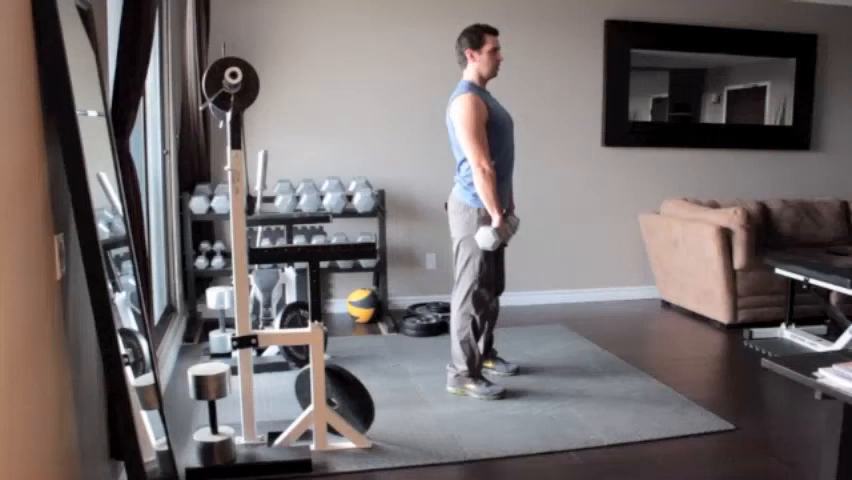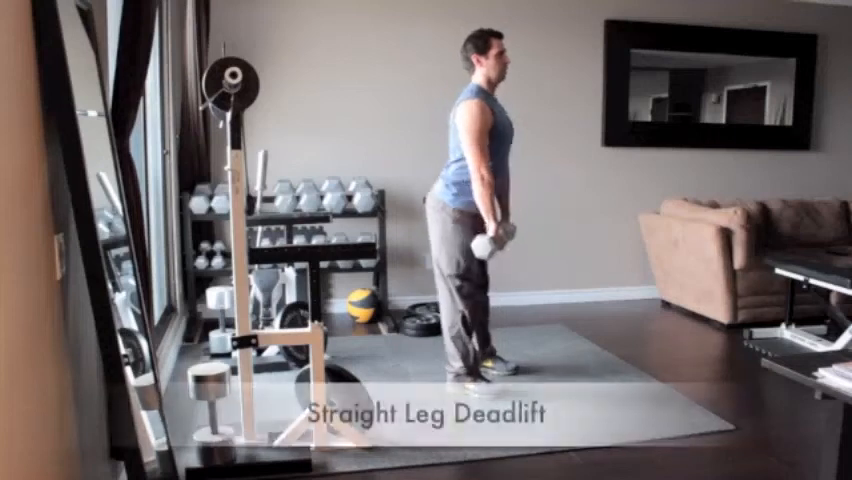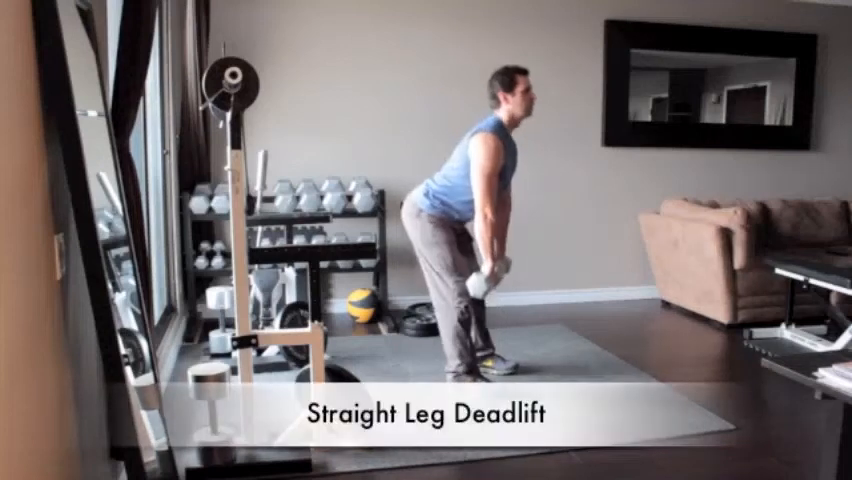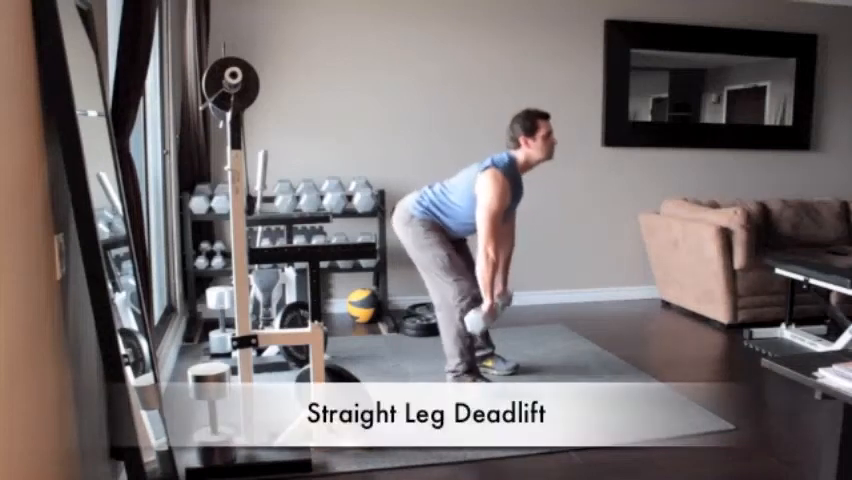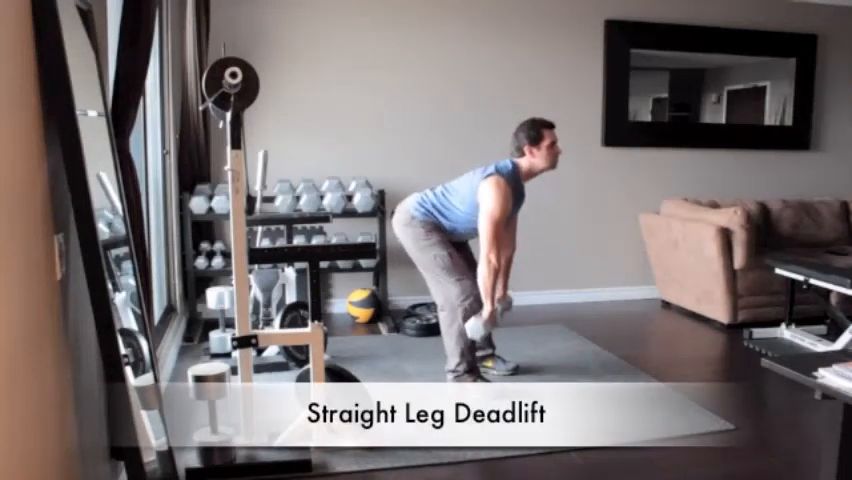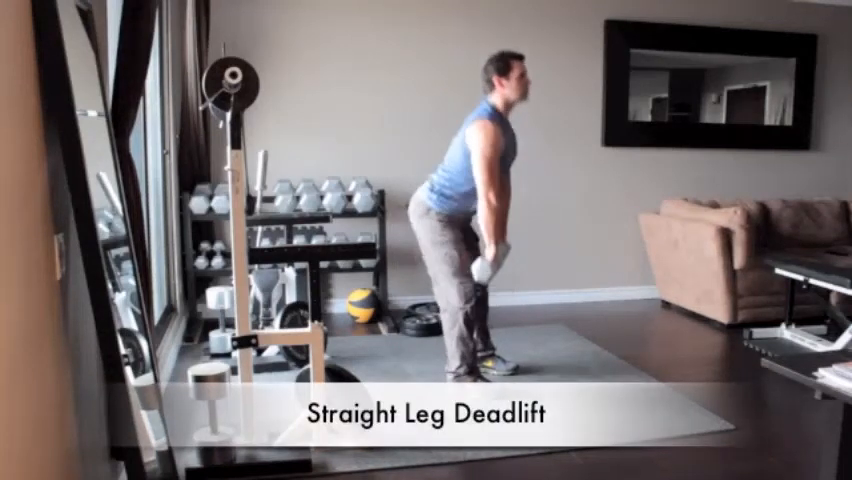
dt=0.4s
person 1, frame 1
left shoulder: (483, 97)
right shoulder: (467, 100)
right elbow: (480, 165)
left wrist: (507, 207)
right wrist: (495, 215)
left hip: (488, 207)
right hip: (475, 210)
left knee: (490, 289)
right knee: (471, 292)
left ankle: (483, 355)
right ankle: (462, 375)
person 1, frame 2
left shoulder: (490, 103)
right shoulder: (473, 105)
left elbow: (499, 167)
right elbow: (479, 173)
left wrist: (505, 216)
right wrist: (492, 223)
left hip: (469, 210)
right hip: (452, 210)
left knee: (477, 287)
right knee: (458, 290)
left ankle: (482, 355)
right ankle: (462, 375)
person 1, frame 3
left shoulder: (505, 138)
right shoulder: (489, 140)
left elbow: (502, 199)
right elbow: (484, 210)
left wrist: (499, 251)
right wrist: (489, 261)
left hip: (448, 217)
right hip: (426, 214)
right knee: (455, 292)
left ankle: (482, 354)
right ankle: (461, 374)
person 1, frame 4
left shoulder: (513, 176)
right shoulder: (497, 180)
left elbow: (505, 236)
right elbow: (487, 249)
left wrist: (501, 285)
right wrist: (488, 299)
left hip: (439, 223)
right hip: (416, 220)
left knee: (473, 286)
right knee: (457, 293)
left ankle: (482, 354)
right ankle: (461, 374)
person 1, frame 5
left shoulder: (515, 182)
right shoulder: (499, 187)
left elbow: (507, 241)
right elbow: (489, 257)
left wrist: (502, 291)
right wrist: (489, 305)
left hip: (440, 224)
right hip: (416, 222)
left knee: (475, 286)
right knee: (460, 293)
left ankle: (483, 355)
right ankle: (462, 375)
person 1, frame 6
left shoulder: (501, 122)
right shoulder: (486, 127)
left elbow: (502, 185)
right elbow: (487, 196)
left wrist: (501, 238)
right wrist: (491, 247)
left hip: (454, 213)
right hip: (434, 211)
left knee: (475, 286)
right knee: (458, 293)
left ankle: (483, 354)
right ankle: (462, 375)
